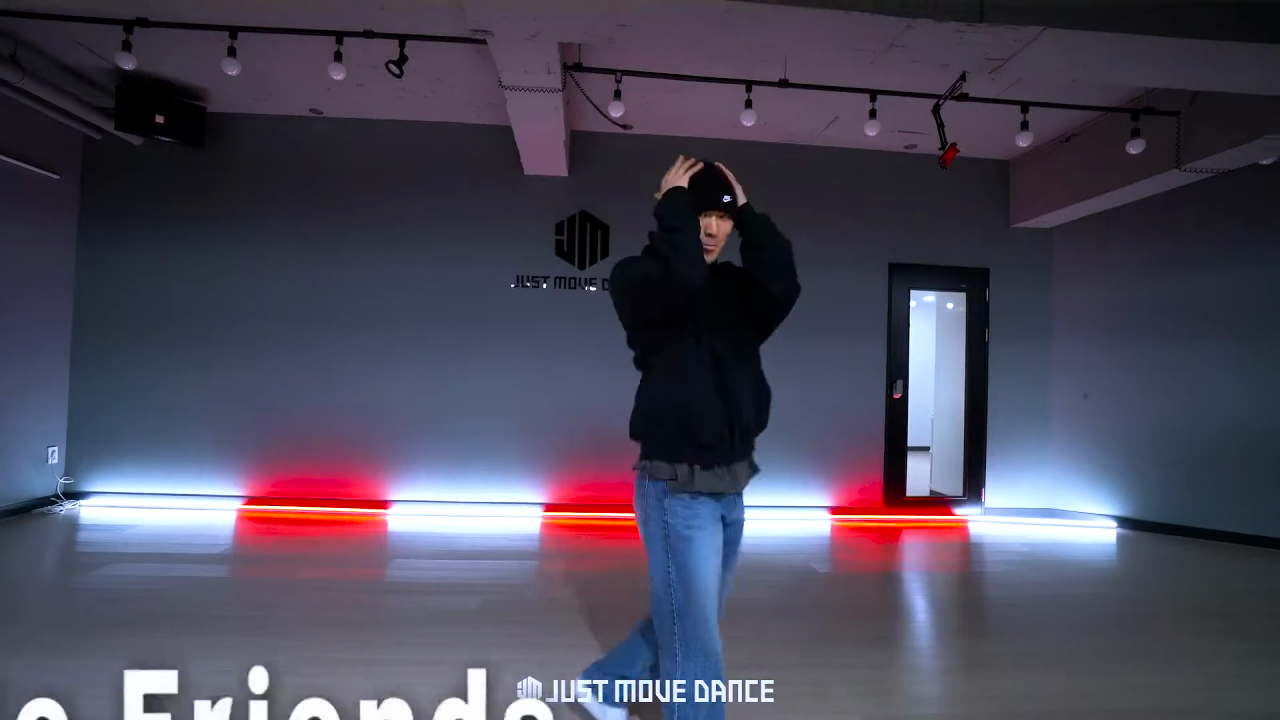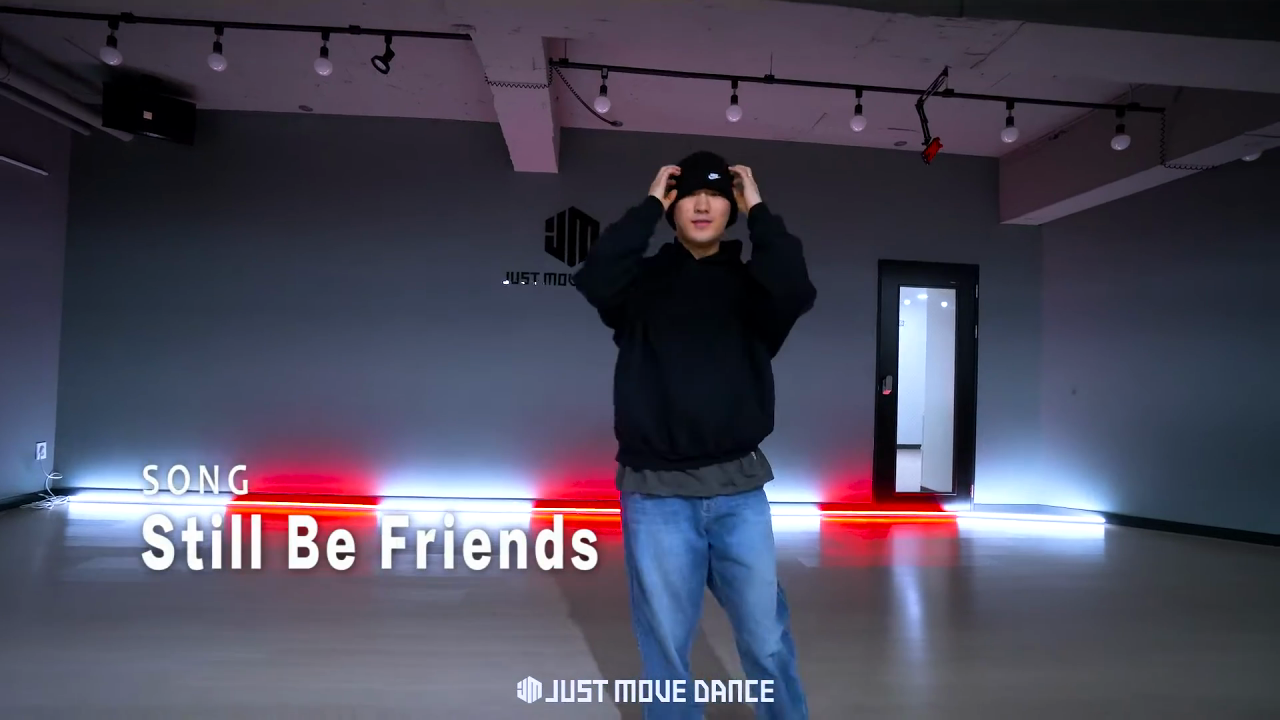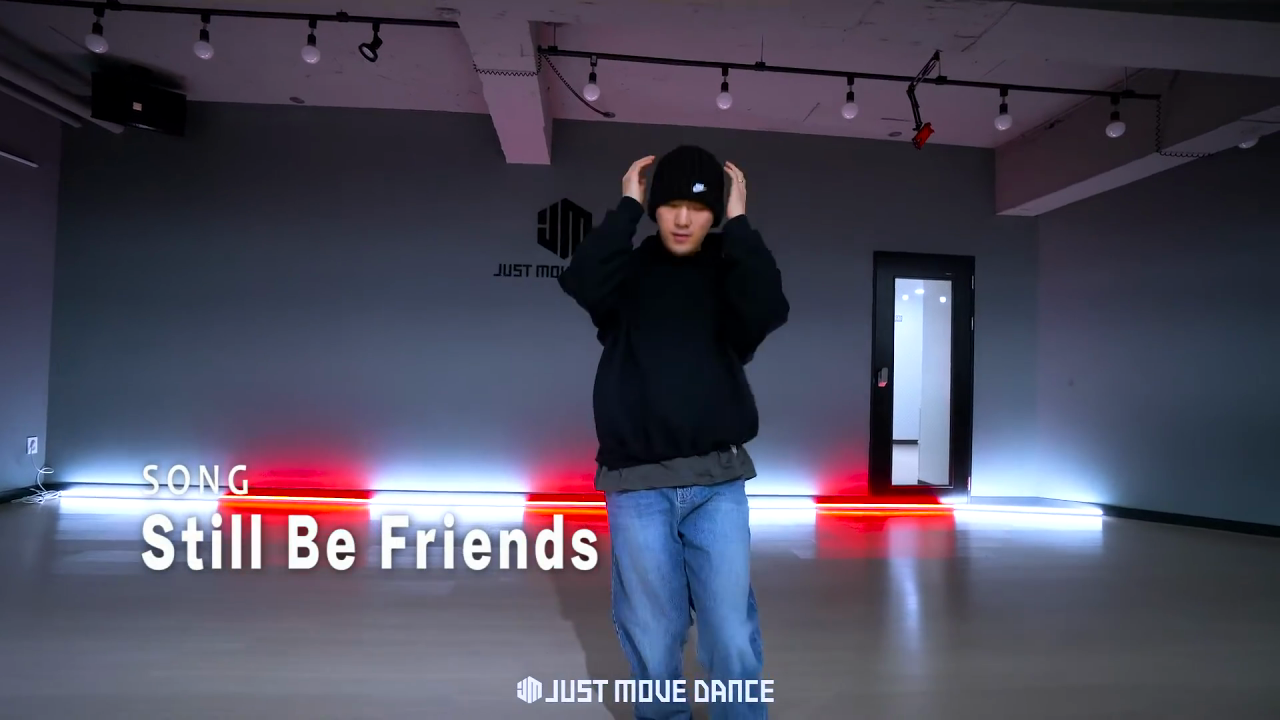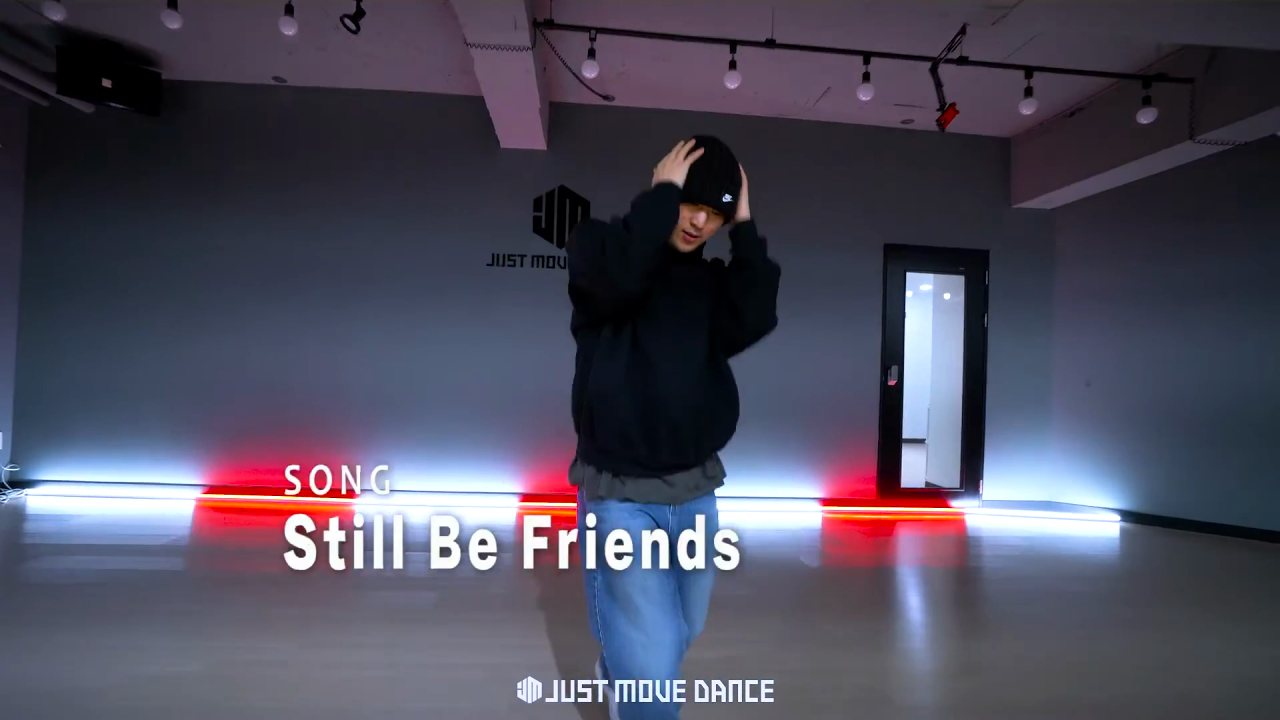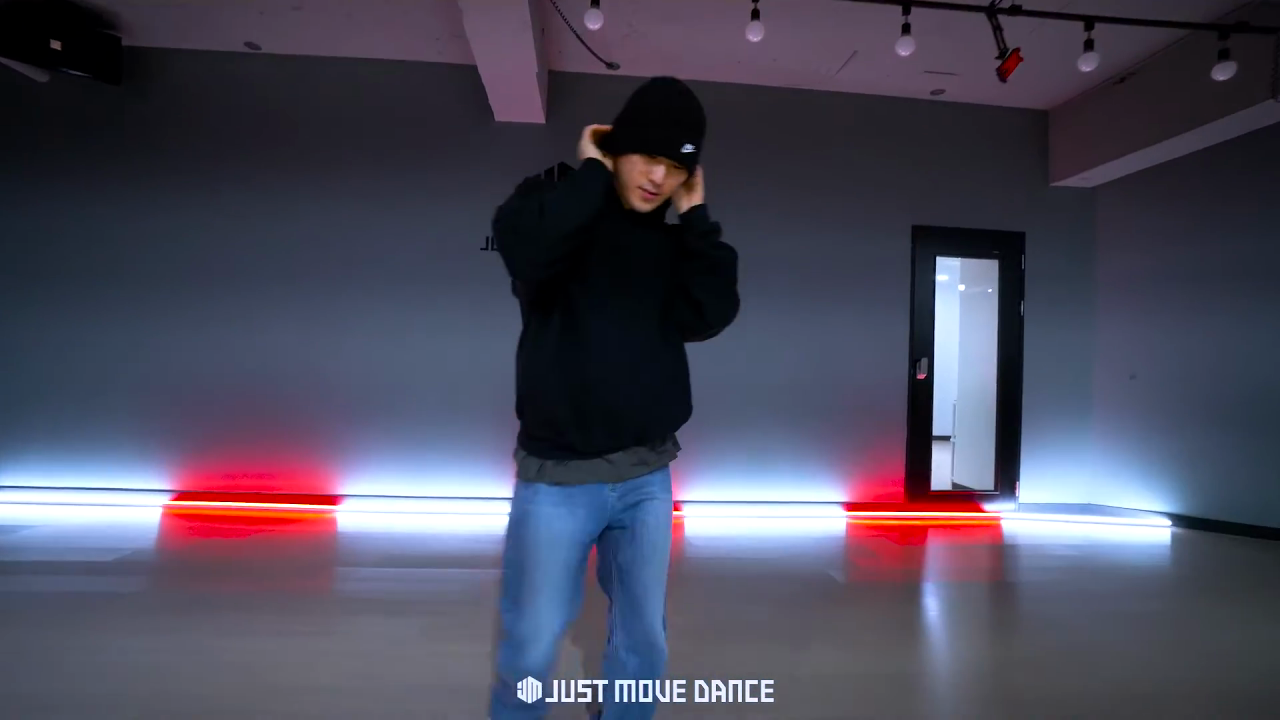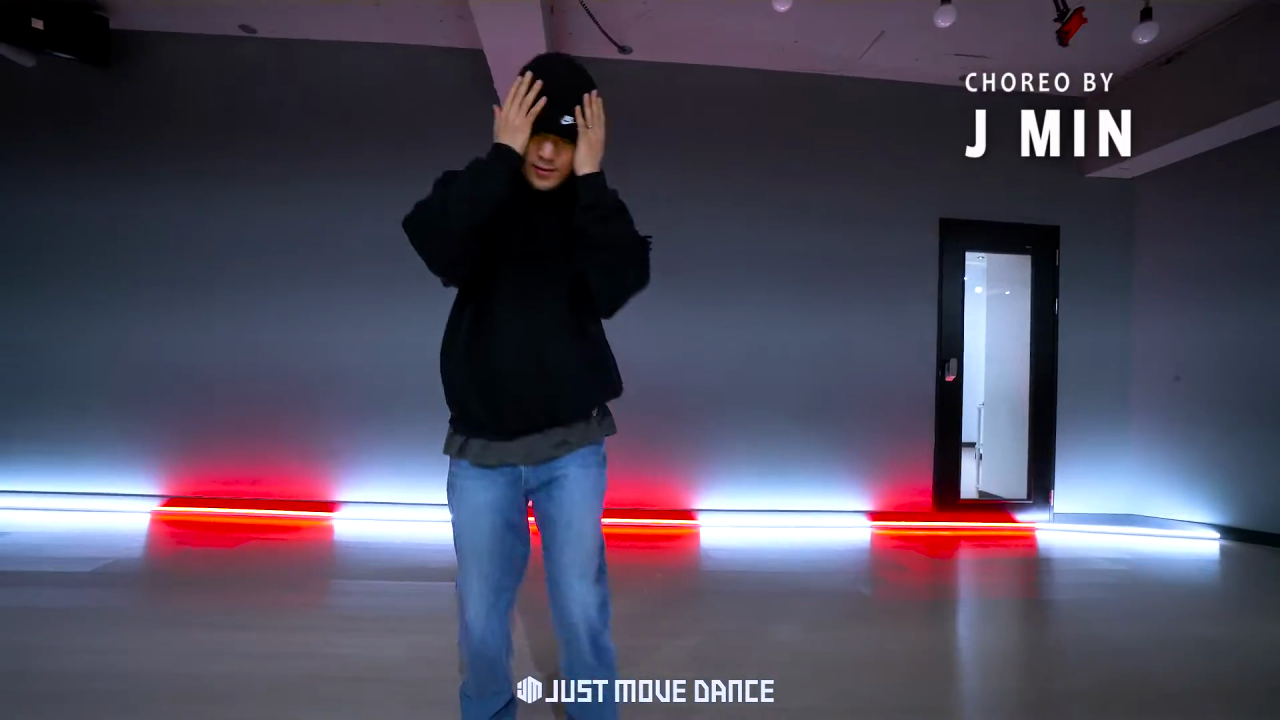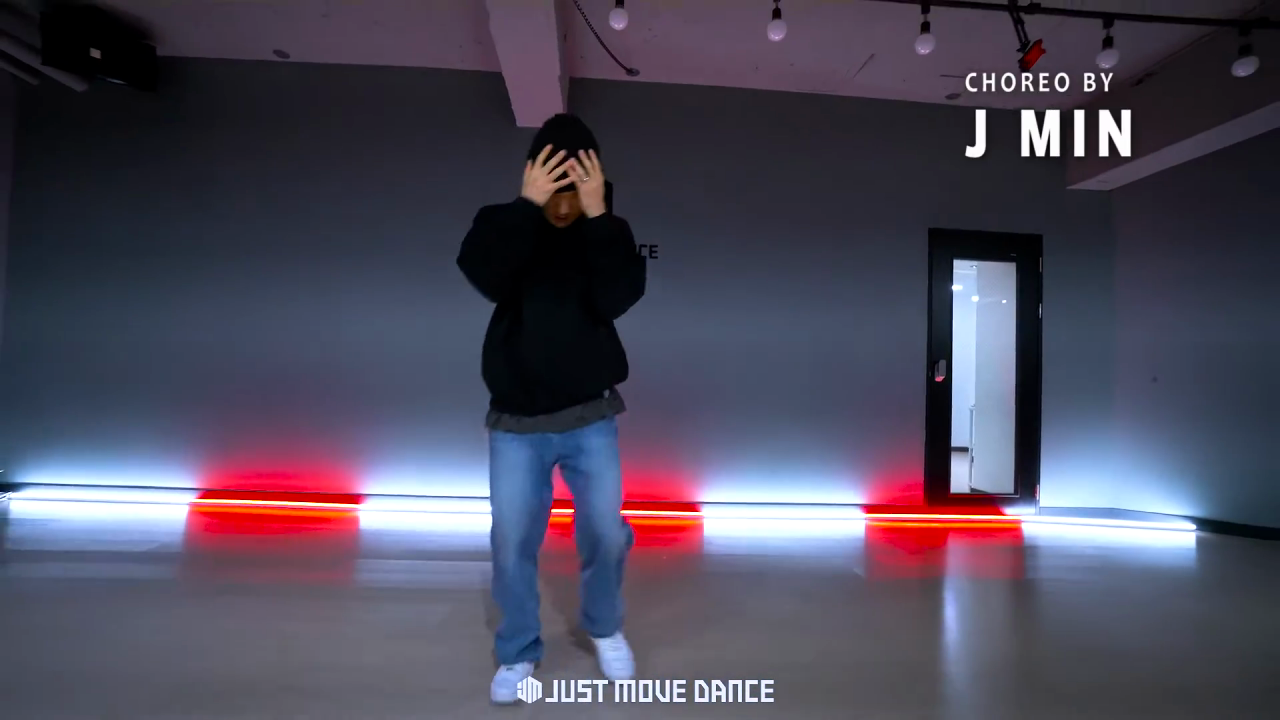
dt=0.5s
person 1, frame 1
left shoulder: (732, 282)
right shoulder: (639, 277)
left elbow: (780, 292)
right elbow: (683, 276)
left wrist: (751, 219)
right wrist: (674, 206)
left hip: (727, 478)
right hip: (679, 482)
left knee: (679, 617)
right knee: (693, 635)
person 1, frame 2
left shoulder: (751, 284)
right shoulder: (643, 281)
left elbow: (795, 293)
right elbow: (597, 281)
left wrist: (760, 212)
right wrist: (648, 206)
left hip: (739, 488)
right hip: (656, 492)
left knee: (766, 637)
right knee: (667, 640)
person 1, frame 3
left shoulder: (729, 279)
right shoulder: (626, 275)
left elbow: (766, 310)
right elbow: (583, 283)
left wrist: (737, 222)
right wrist: (628, 207)
left hip: (717, 482)
right hip: (637, 484)
left knee: (732, 639)
right knee: (652, 637)
person 1, frame 4
left shoulder: (713, 279)
right shoulder: (601, 244)
left elbow: (752, 324)
right elbow: (617, 274)
left wrist: (745, 227)
right wrist: (662, 190)
left hip: (695, 486)
right hip: (620, 491)
left knee: (679, 635)
right knee: (652, 652)
person 1, frame 5
left shoulder: (673, 245)
right shoulder: (550, 207)
left elbow: (708, 316)
right elbow: (528, 253)
left wrist: (695, 214)
right wrist: (592, 175)
left hip: (645, 471)
right hip: (556, 473)
left knee: (643, 635)
right knee: (535, 634)
person 1, frame 6
left shoulder: (601, 213)
right shoulder: (471, 195)
left elbow: (610, 290)
right elbow: (439, 252)
left wrist: (589, 178)
right wrist: (500, 155)
left hip: (572, 443)
right hip: (480, 449)
left knee: (578, 599)
right knee: (481, 610)
person 1, frame 7
left shoulder: (610, 234)
right shoulder: (500, 223)
left elbow: (614, 300)
right elbow: (488, 279)
left wrist: (596, 215)
right wrist: (527, 204)
left hip: (590, 417)
right hip: (516, 423)
left knee: (606, 537)
right knee: (512, 544)
left ankle: (605, 628)
right ankle: (518, 654)
